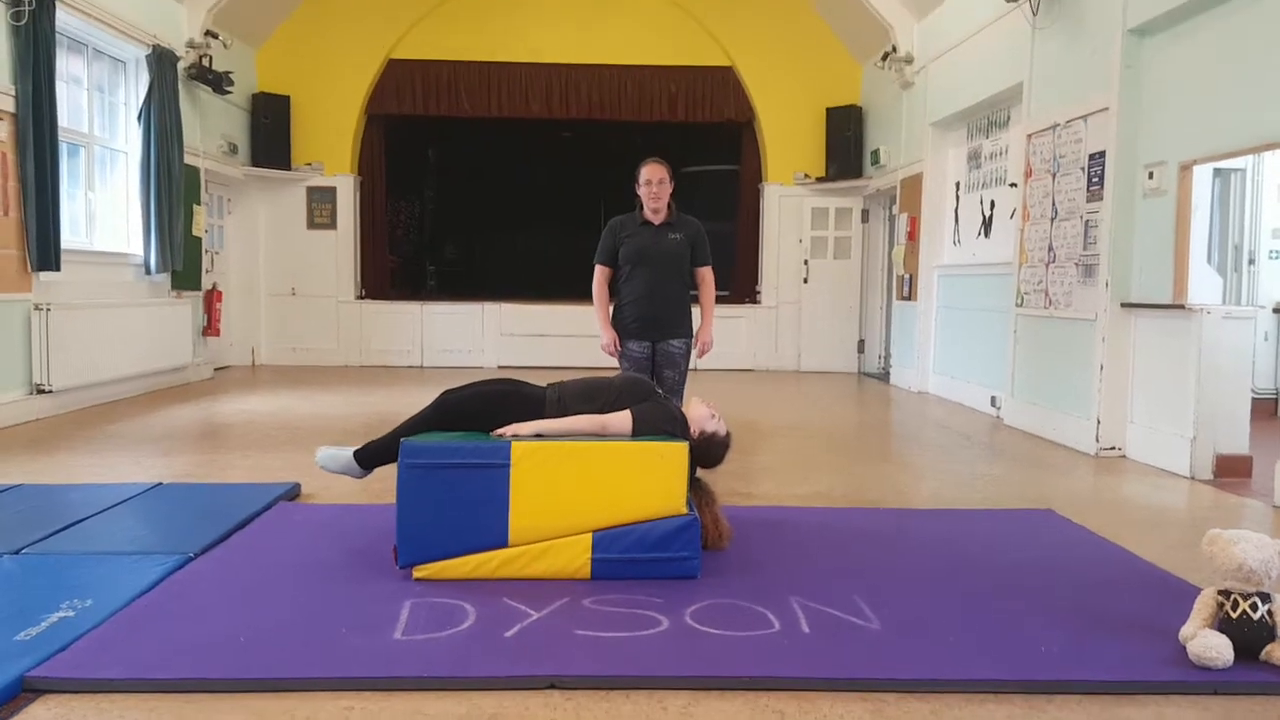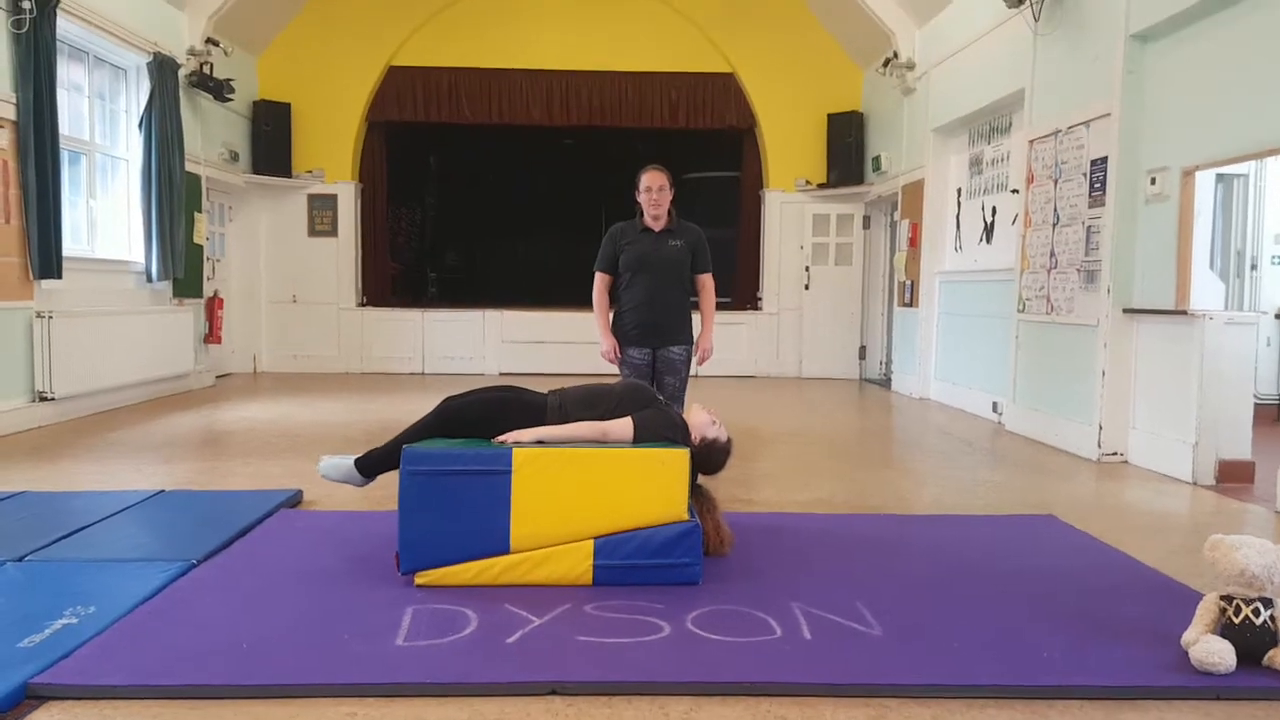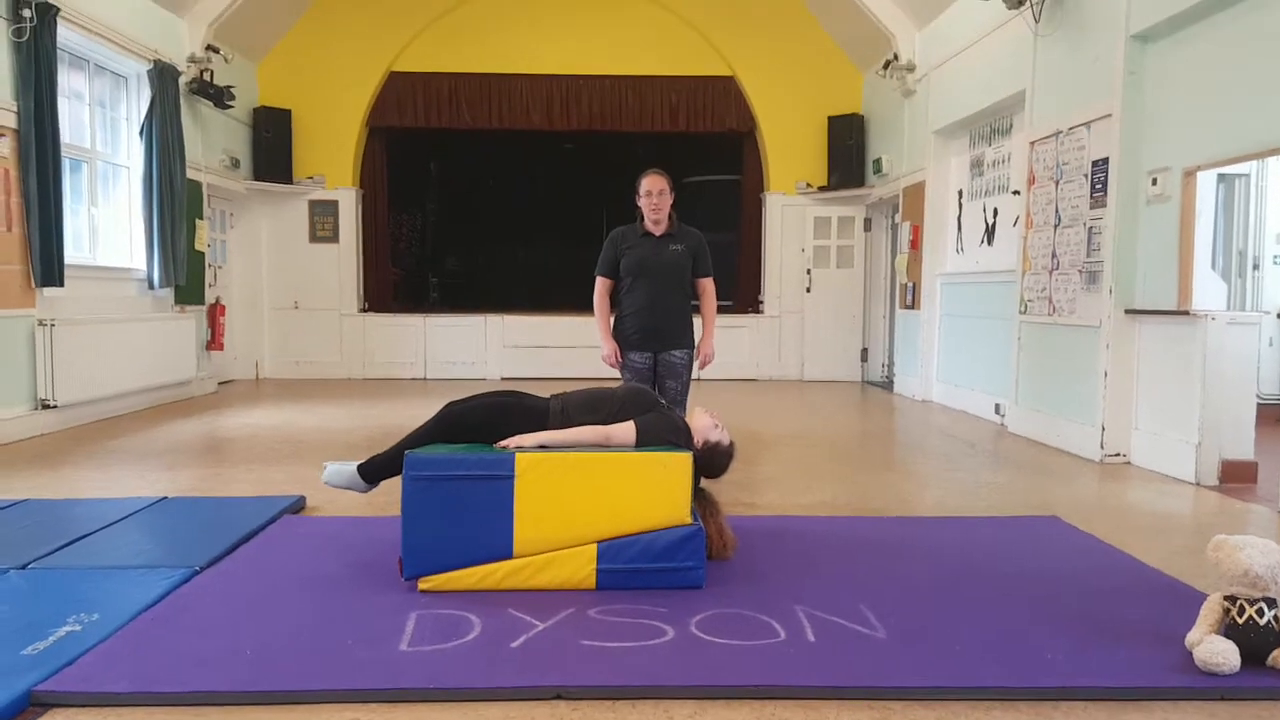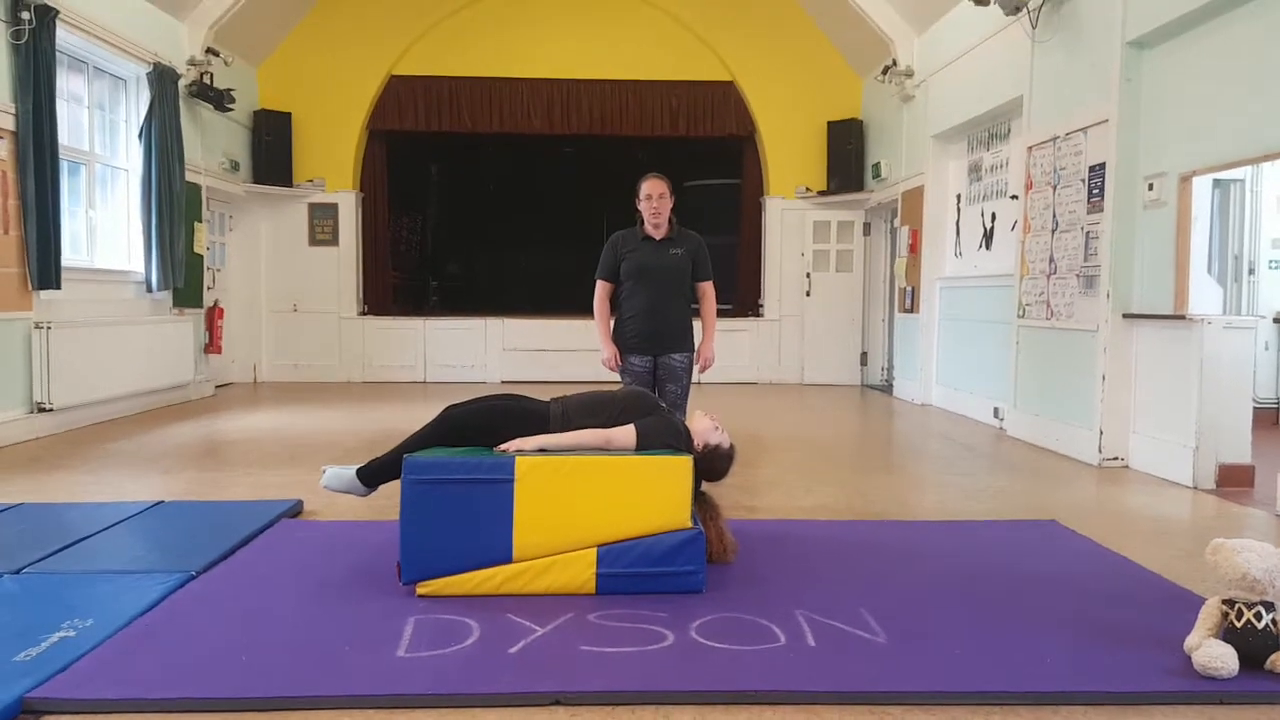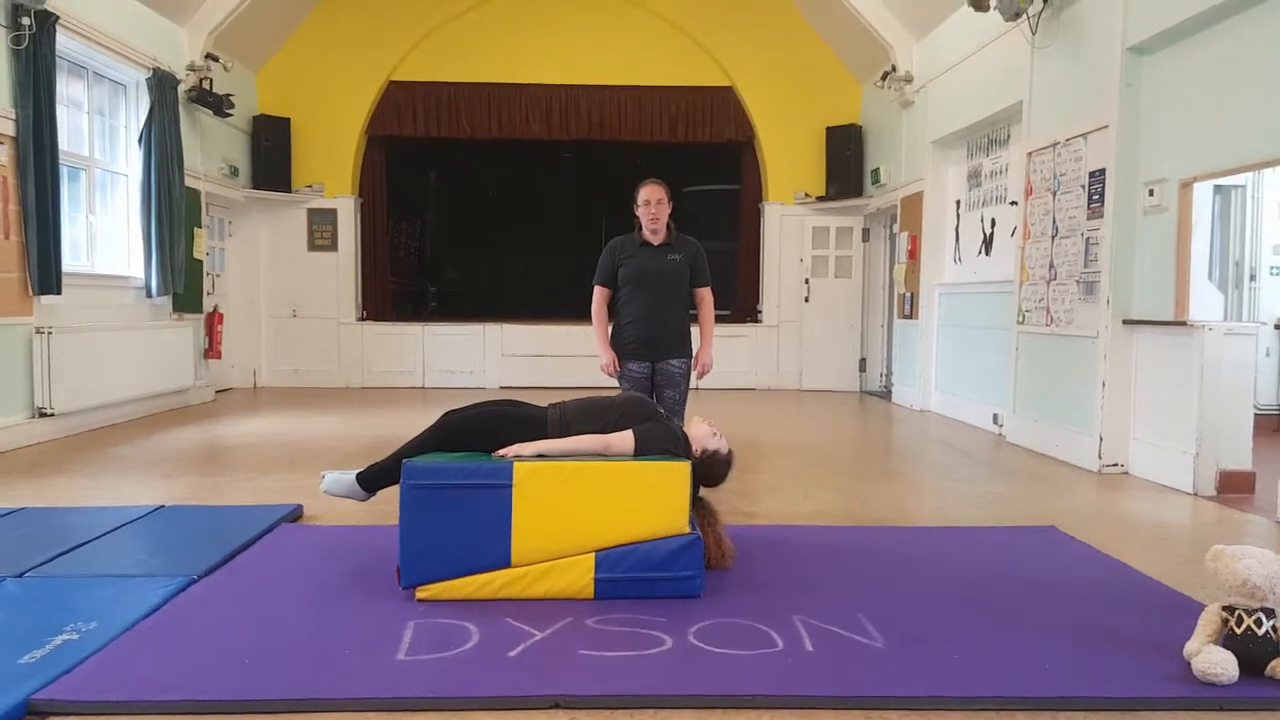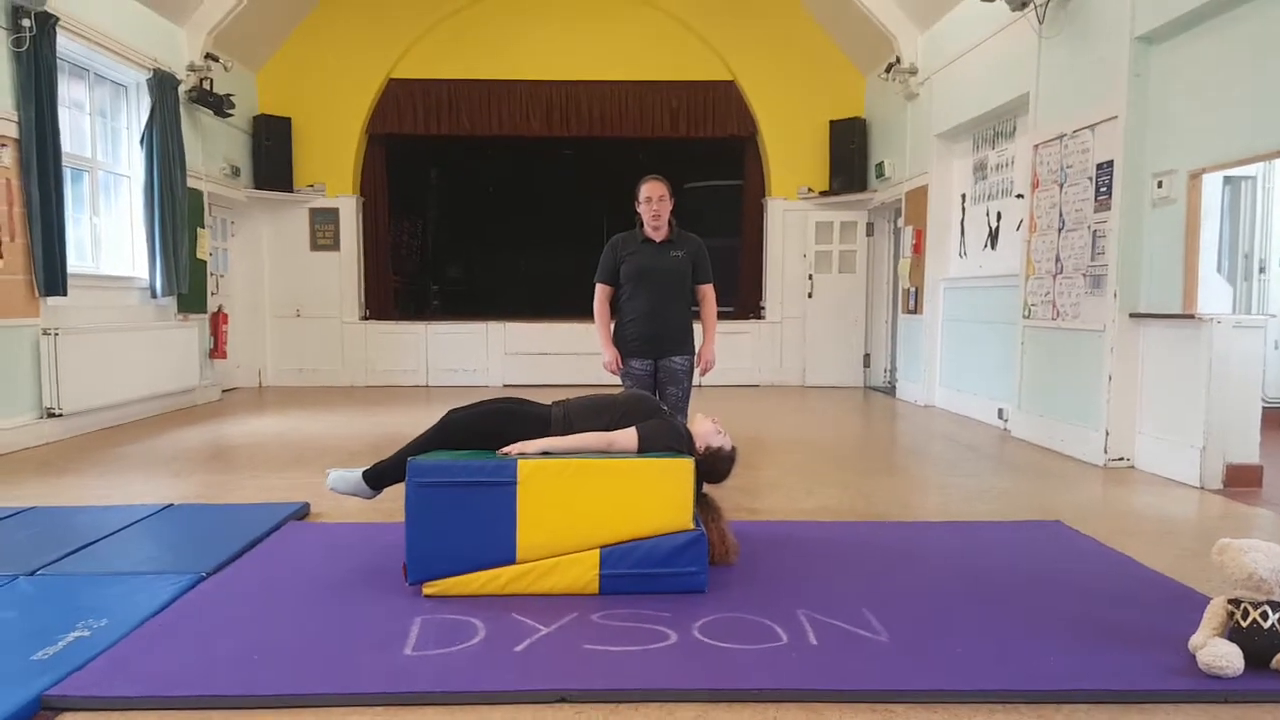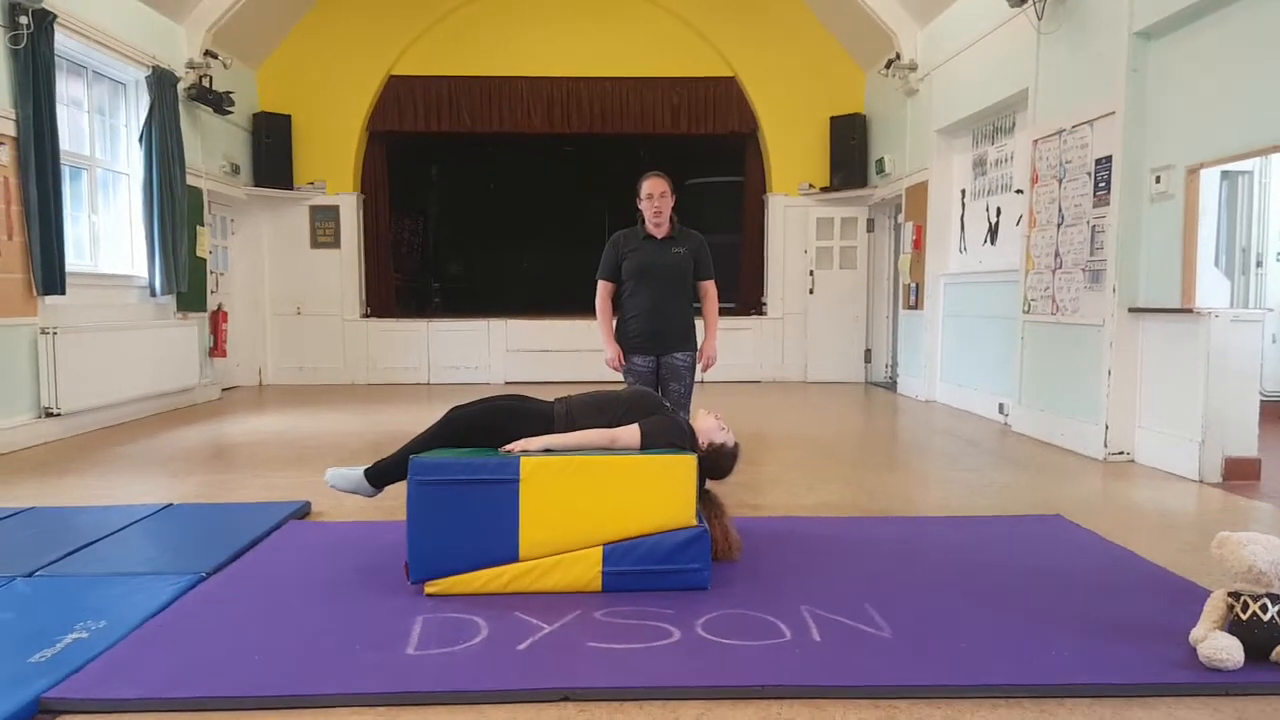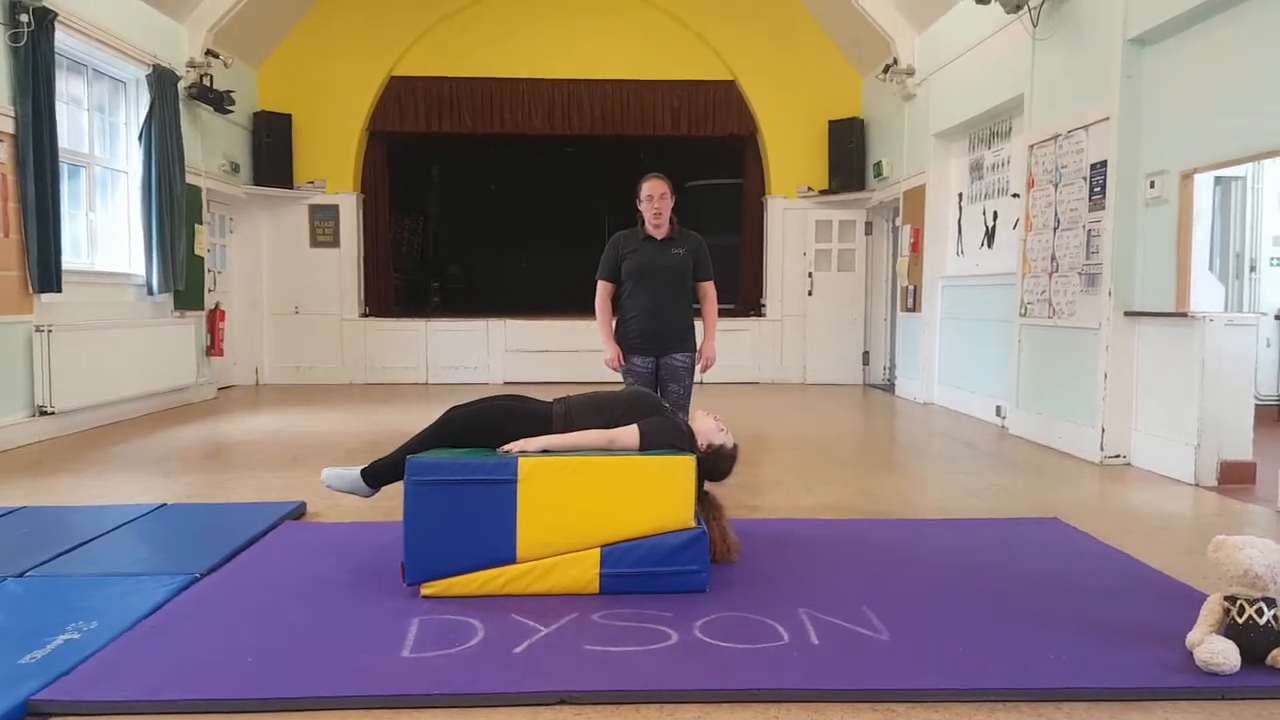
dt=0.1s
person 1, frame 1
left shoulder: (667, 420)
right shoulder: (664, 407)
left elbow: (601, 424)
left wrist: (533, 427)
left hip: (545, 413)
right hip: (546, 398)
left knee: (449, 410)
right knee: (451, 400)
left ankle: (362, 460)
right ankle: (367, 455)
person 1, frame 2
left shoulder: (667, 427)
right shoulder: (666, 414)
left elbow: (602, 431)
left wrist: (533, 433)
left hip: (544, 420)
right hip: (547, 404)
left knee: (450, 417)
right knee: (452, 407)
left ankle: (364, 468)
right ankle: (368, 462)
person 1, frame 3
left shoulder: (670, 430)
right shoulder: (668, 418)
left elbow: (605, 435)
left wrist: (536, 438)
left hip: (547, 424)
right hip: (549, 410)
left knee: (453, 422)
right knee: (454, 412)
left ankle: (367, 475)
right ankle: (371, 469)
person 1, frame 4
left shoulder: (670, 434)
right shoulder: (668, 421)
left elbow: (605, 439)
left wrist: (535, 442)
left hip: (547, 428)
right hip: (549, 412)
left knee: (452, 425)
right knee: (454, 415)
left ankle: (365, 478)
right ankle: (369, 473)
person 1, frame 5
left shoulder: (669, 440)
right shoulder: (667, 427)
left elbow: (603, 444)
left wrist: (534, 448)
left hip: (546, 433)
right hip: (547, 418)
left knee: (451, 431)
right knee: (453, 421)
left ankle: (365, 483)
right ankle: (368, 478)
person 1, frame 6
left shoulder: (673, 436)
right shoulder: (670, 425)
left elbow: (607, 442)
left wrist: (538, 445)
left hip: (549, 431)
right hip: (551, 416)
left knee: (455, 429)
right knee: (457, 419)
left ankle: (372, 480)
right ankle: (376, 474)
person 1, frame 7
left shoulder: (676, 432)
right shoulder: (673, 421)
left elbow: (610, 439)
left wrist: (541, 442)
left hip: (552, 427)
right hip: (553, 413)
left knee: (458, 426)
right knee: (459, 416)
left ankle: (374, 479)
right ankle: (377, 473)
person 1, frame 8
left shoulder: (675, 434)
right shoulder: (671, 422)
left elbow: (609, 439)
left wrist: (540, 443)
left hip: (550, 427)
right hip: (552, 413)
left knee: (454, 426)
right knee: (456, 418)
left ankle: (369, 478)
right ankle: (375, 472)
person 2, frame 1
left shoulder: (691, 228)
right shoulder: (618, 227)
left elbow: (705, 279)
right elbow: (600, 279)
left wrist: (706, 325)
right wrist: (605, 327)
left hip: (676, 333)
right hip: (631, 333)
person 2, frame 2
left shoulder: (691, 235)
right shoulder: (618, 234)
left elbow: (705, 286)
right elbow: (601, 286)
left wrist: (706, 332)
right wrist: (605, 333)
left hip: (676, 340)
right hip: (631, 340)
left knee: (672, 409)
person 2, frame 3
left shoulder: (692, 239)
right shoulder: (619, 239)
left elbow: (706, 290)
right elbow: (602, 291)
left wrist: (708, 337)
right wrist: (606, 338)
left hip: (677, 344)
right hip: (632, 344)
left knee: (674, 413)
person 2, frame 4
left shoulder: (692, 243)
right shoulder: (619, 243)
left elbow: (706, 294)
right elbow: (602, 294)
left wrist: (708, 341)
right wrist: (605, 342)
left hip: (677, 348)
right hip: (632, 348)
person 2, frame 5
left shoulder: (690, 249)
right shoulder: (617, 248)
left elbow: (704, 299)
right elbow: (600, 300)
left wrist: (706, 346)
right wrist: (604, 348)
left hip: (675, 354)
right hip: (630, 353)
person 2, frame 6
left shoulder: (692, 245)
right shoulder: (619, 245)
left elbow: (706, 296)
right elbow: (601, 298)
left wrist: (708, 343)
right wrist: (606, 345)
left hip: (677, 351)
right hip: (633, 351)
left knee: (676, 420)
person 2, frame 7
left shoulder: (693, 242)
right shoulder: (620, 242)
left elbow: (708, 292)
right elbow: (603, 295)
left wrist: (710, 339)
right wrist: (609, 342)
left hip: (680, 347)
right hip: (635, 347)
left knee: (678, 416)
person 2, frame 8
left shoulder: (693, 243)
right shoulder: (620, 243)
left elbow: (707, 294)
right elbow: (603, 295)
left wrist: (709, 340)
right wrist: (608, 342)
left hip: (679, 348)
right hip: (634, 348)
left knee: (677, 417)
